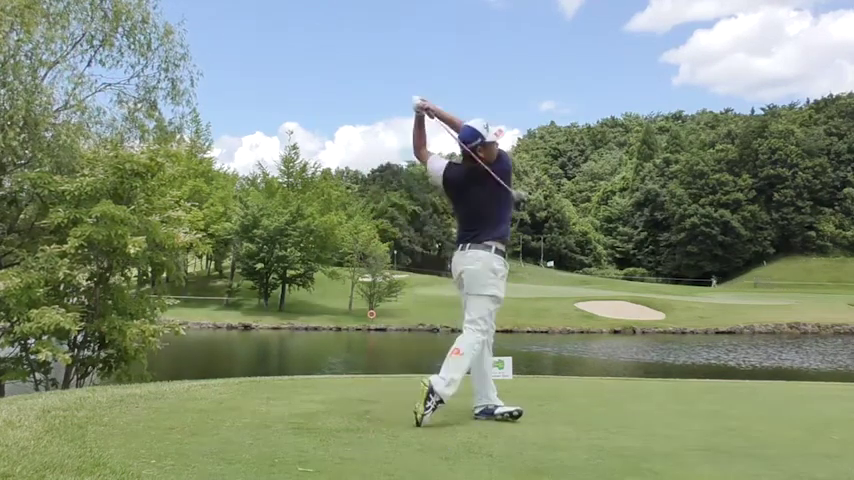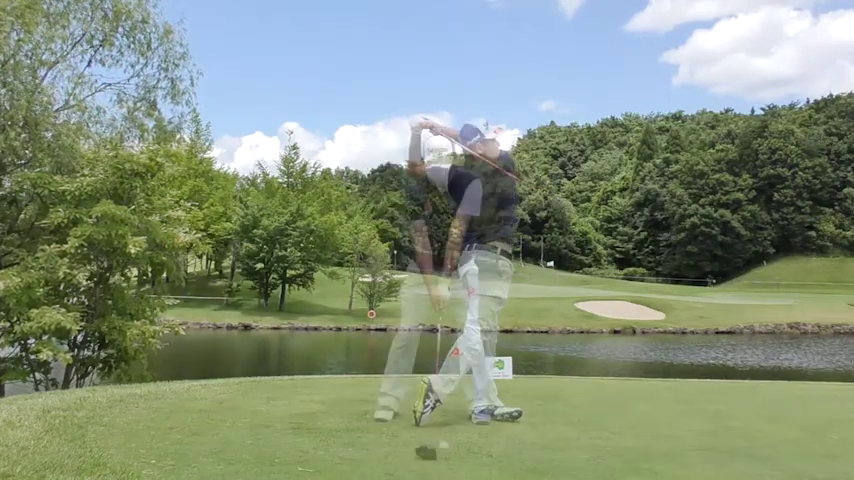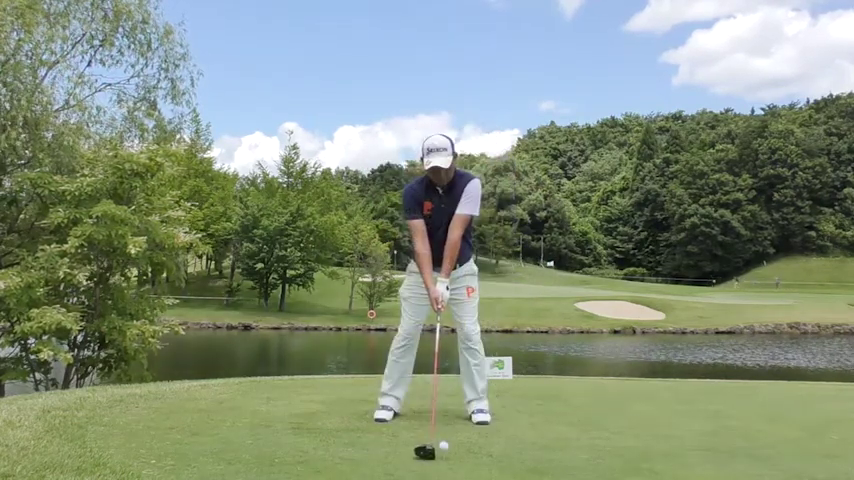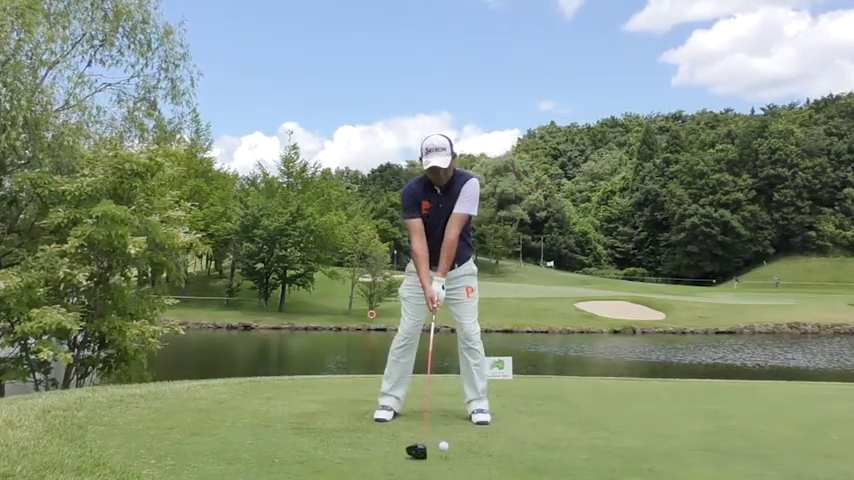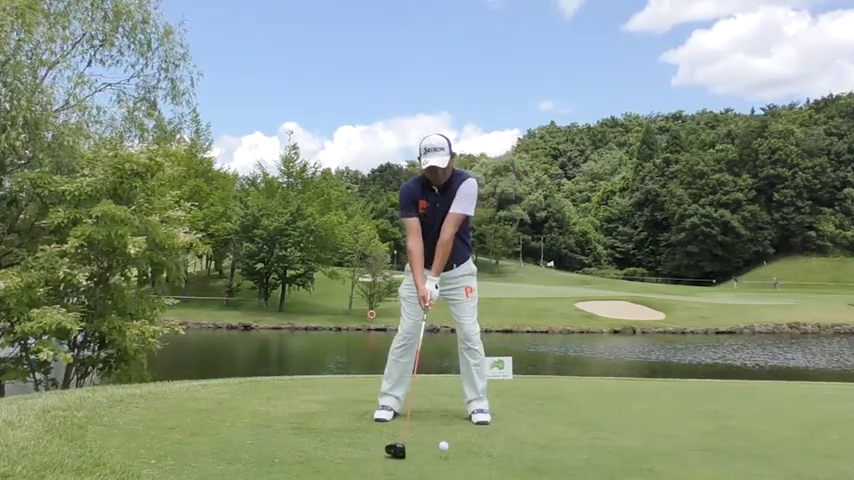
dt=0.5s
person 1, frame 1
left shoulder: (451, 174)
right shoulder: (502, 165)
left elbow: (420, 152)
right elbow: (478, 138)
left wrist: (420, 116)
right wrist: (439, 113)
left hip: (465, 256)
right hip: (487, 258)
left knee: (481, 331)
right knee: (476, 330)
left ankle: (486, 402)
right ankle: (439, 387)
person 1, frame 2
left shoulder: (458, 176)
left elbow: (415, 167)
left hip: (475, 259)
right hip: (491, 259)
left knee: (481, 332)
right knee: (478, 332)
left ankle: (485, 403)
right ankle: (438, 388)
person 1, frame 3
left shoulder: (470, 184)
right shoulder: (413, 192)
left elbow: (455, 234)
right elbow: (420, 241)
left wrist: (444, 280)
right wrist: (430, 285)
left hip: (460, 270)
right hip: (421, 270)
left knee: (469, 333)
right knee: (406, 333)
left ankle: (477, 403)
right ankle: (389, 401)
person 1, frame 4
left shoulder: (468, 183)
right shoulder: (411, 191)
left elbow: (453, 233)
right elbow: (418, 240)
left wrist: (440, 279)
right wrist: (426, 284)
left hip: (459, 270)
right hip: (420, 270)
left knee: (469, 333)
right knee: (406, 333)
left ankle: (478, 403)
right ankle: (389, 401)
person 1, frame 5
left shoulder: (466, 184)
right shoulder: (410, 190)
left elbow: (448, 233)
right elbow: (414, 239)
left wrist: (434, 279)
right wrist: (420, 283)
left hip: (459, 270)
right hip: (419, 270)
left knee: (469, 333)
right knee: (406, 333)
left ankle: (477, 403)
right ankle: (389, 401)
